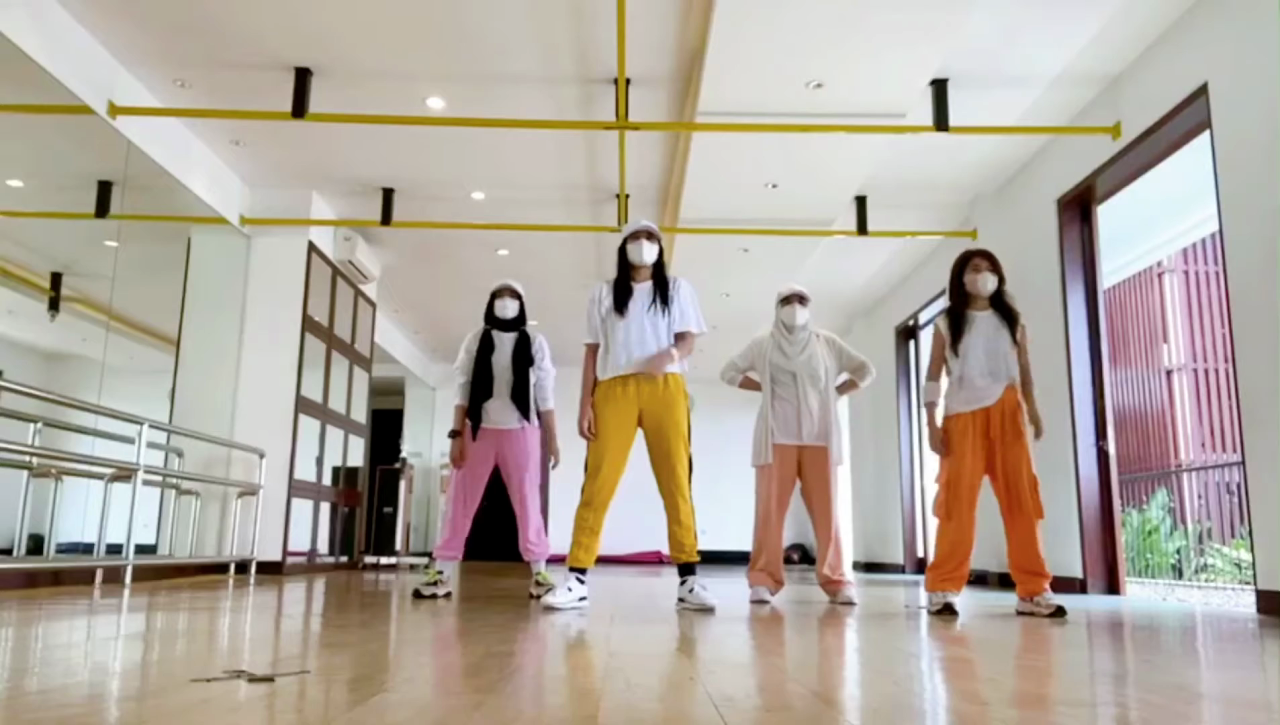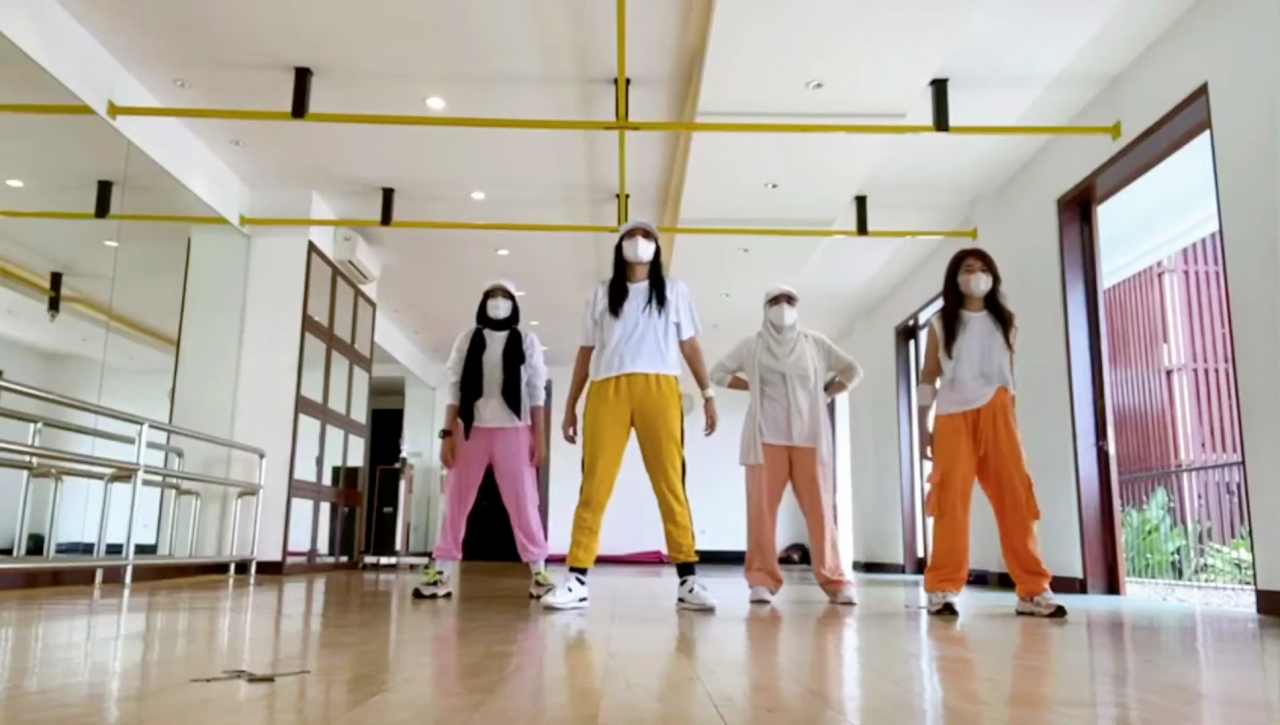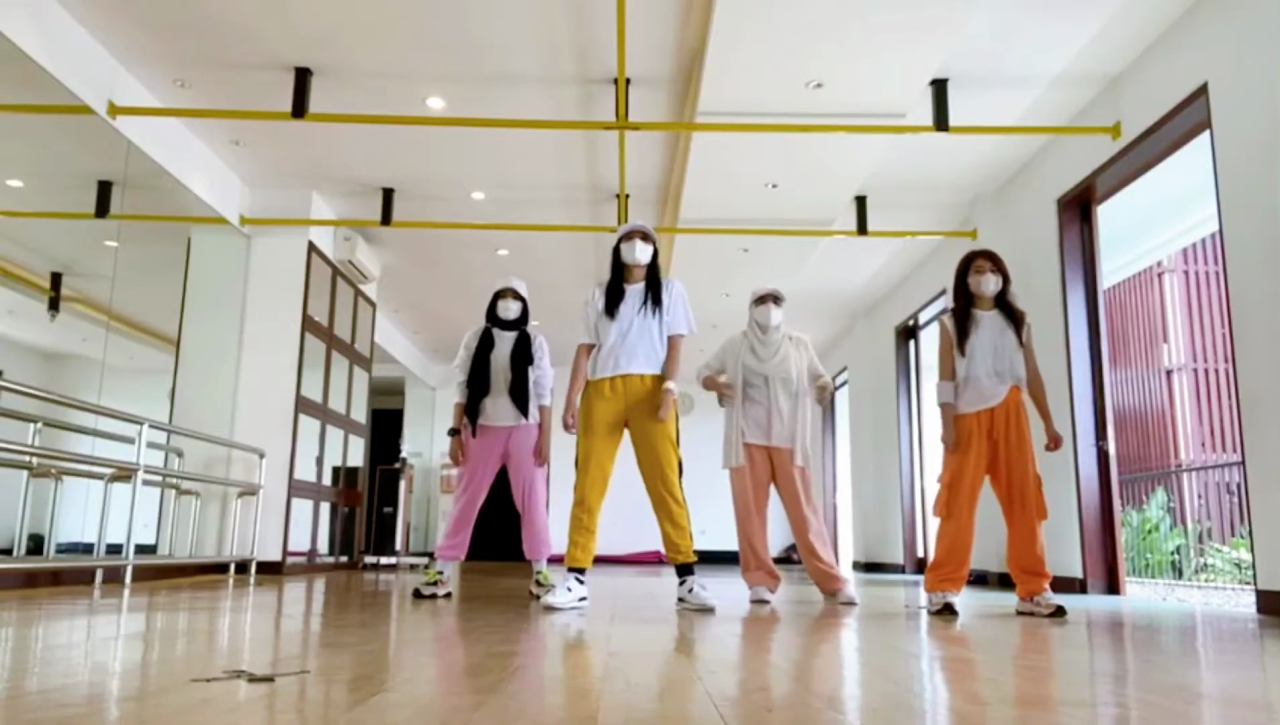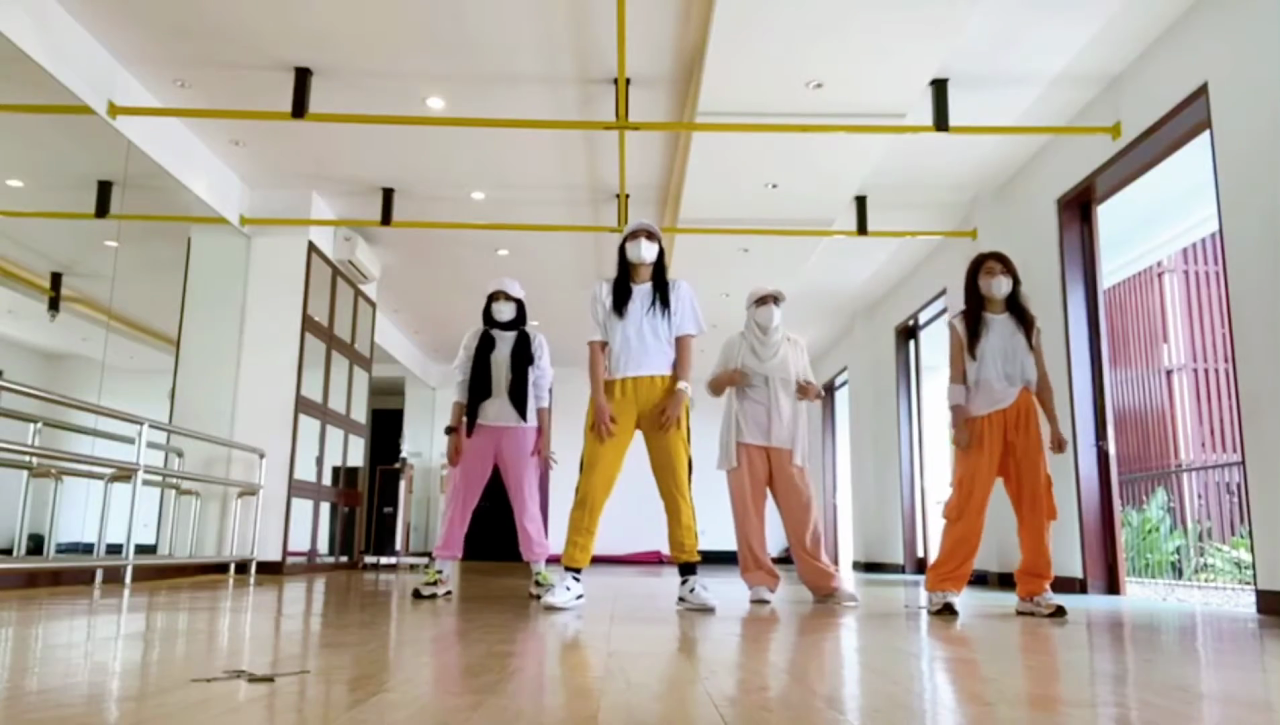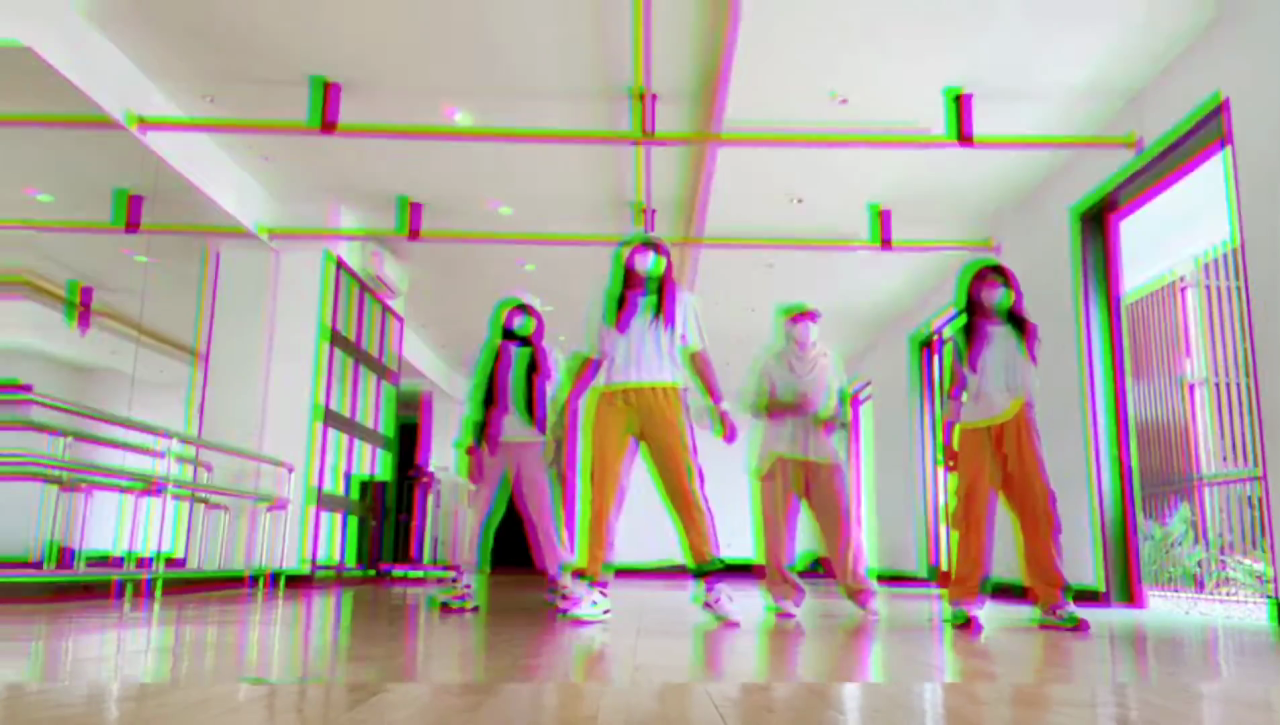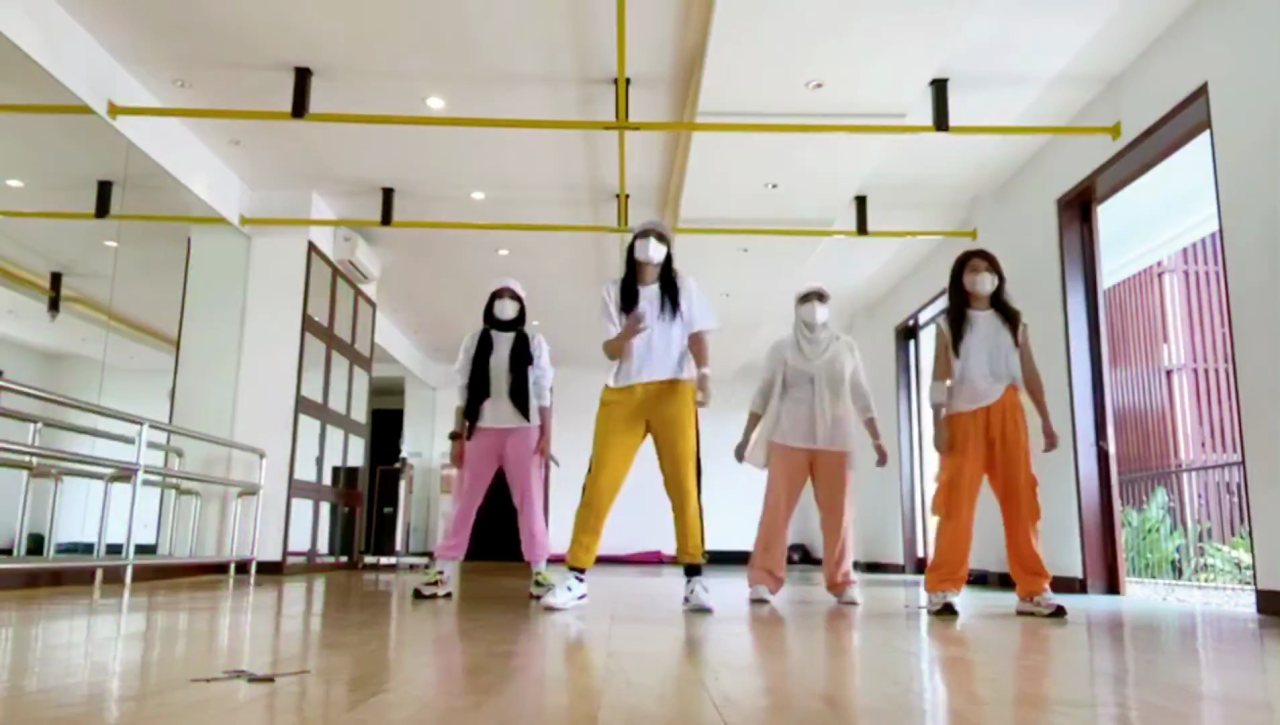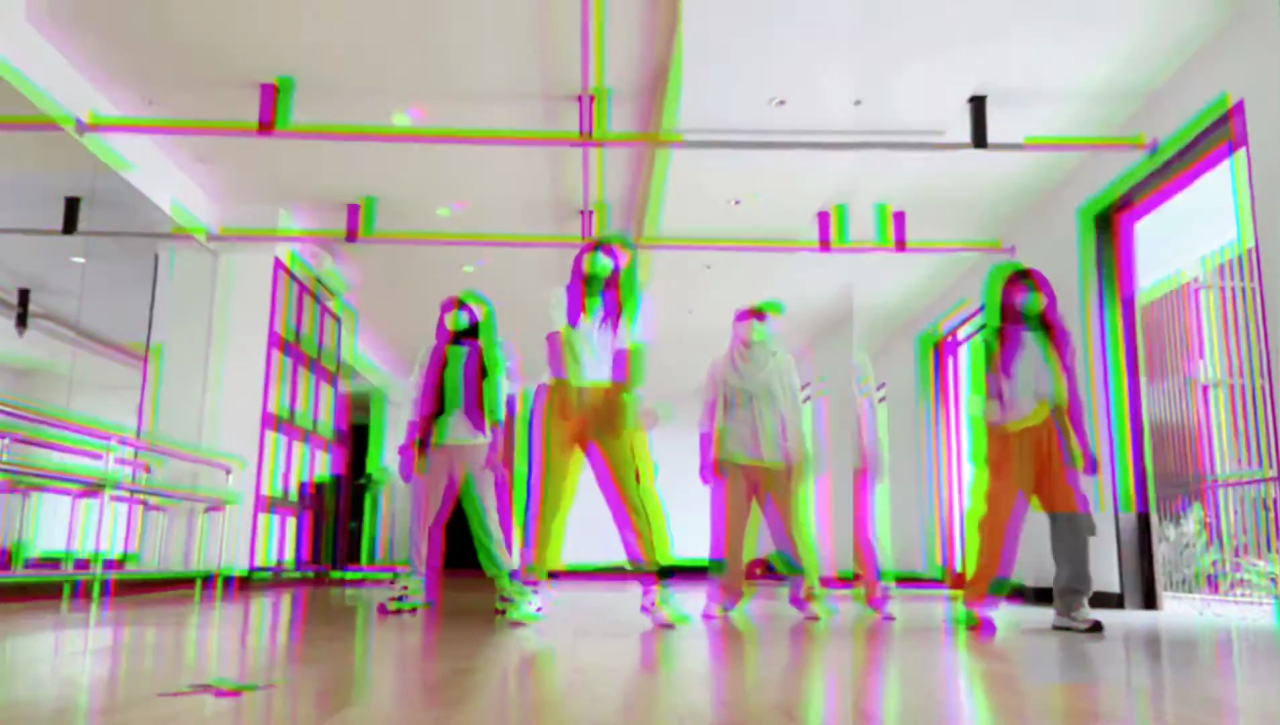
dt=0.5s
person 1, frame 1
left shoulder: (677, 289)
right shoulder: (605, 293)
left elbow: (687, 340)
right elbow: (592, 351)
left wrist: (665, 356)
right wrist: (585, 403)
left hip: (665, 389)
right hip: (614, 392)
left knee: (676, 482)
right knee: (598, 482)
left ankle: (688, 580)
right ankle: (577, 579)
person 1, frame 2
left shoulder: (674, 290)
right shoulder: (601, 294)
left elbow: (689, 345)
right elbow: (586, 351)
left wrist: (708, 394)
right wrist: (570, 405)
left hip: (659, 389)
right hip: (607, 391)
left knee: (670, 482)
right knee: (595, 483)
left ankle: (687, 580)
right ankle: (576, 580)
person 1, frame 3
left shoulder: (670, 290)
right shoulder: (600, 295)
left elbow: (675, 343)
right elbow: (586, 349)
left wrist: (669, 388)
right wrist: (571, 399)
left hip: (651, 390)
right hip: (602, 392)
left knee: (666, 481)
right knee: (589, 483)
left ankle: (687, 579)
right ankle: (576, 579)
person 1, frame 4
left shoulder: (677, 290)
right shoulder: (605, 292)
left elbow: (685, 344)
right elbow: (597, 348)
left wrist: (681, 391)
right wrist: (598, 399)
left hip: (663, 390)
right hip: (614, 392)
left knee: (676, 482)
right knee: (593, 482)
left ankle: (689, 579)
right ankle: (572, 578)
person 1, frame 5
left shoulder: (680, 302)
right shoulder: (612, 304)
left elbow: (698, 356)
right elbow: (592, 360)
left wrist: (721, 407)
left hip: (663, 399)
right hip: (613, 402)
left knee: (686, 489)
right knee: (604, 494)
left ankle: (713, 586)
right ankle: (598, 592)
person 1, frame 6
left shoulder: (684, 288)
right shoulder: (614, 292)
left elbow: (699, 336)
right elbow: (611, 349)
left wrist: (702, 373)
right wrist: (632, 328)
left hip: (673, 393)
right hip: (622, 395)
left knee: (684, 485)
right knee: (600, 485)
left ankle: (694, 580)
right ankle: (576, 579)
person 1, frame 7
left shoulder: (627, 302)
right shoulder: (562, 297)
left elbow: (631, 353)
right elbow: (558, 341)
left wrist: (630, 400)
right wrist: (573, 387)
left hip: (611, 400)
right hip: (564, 397)
left knee: (630, 492)
right knee: (552, 492)
left ankle: (655, 591)
right ankle: (536, 586)
person 2, frame 1
left shoulder: (1012, 321)
right shoulder: (947, 323)
left elbow: (1026, 374)
right elbow: (933, 377)
left wrist: (1032, 408)
right wrist: (932, 422)
left hip: (1007, 414)
right hip: (963, 416)
left knee: (1022, 498)
right knee: (958, 500)
left ankle: (1033, 590)
right ankle: (943, 588)
person 2, frame 2
left shoulder: (1004, 323)
right shoulder: (941, 324)
left elbow: (1009, 376)
right elbow: (928, 378)
left wrist: (1006, 417)
right wrist: (924, 427)
left hip: (998, 414)
right hip: (954, 418)
left knee: (1015, 498)
right knee: (951, 501)
left ankle: (1032, 590)
right ankle: (942, 589)
person 2, frame 3
left shoulder: (1017, 322)
right shoulder: (952, 323)
left elbow: (1031, 375)
right elbow: (946, 378)
left wrist: (1048, 422)
right wrist: (948, 422)
left hip: (1011, 414)
right hip: (968, 416)
left knee: (1024, 499)
right knee: (959, 501)
left ankle: (1033, 590)
right ankle: (942, 588)
person 2, frame 4
left shoulder: (1027, 325)
right shoulder: (962, 325)
left elbow: (1040, 378)
right elbow: (957, 379)
left wrist: (1053, 425)
right wrist: (960, 423)
left hip: (1022, 416)
right hip: (979, 419)
left knee: (1034, 502)
right knee: (969, 502)
left ankle: (1034, 590)
right ankle: (943, 587)
person 2, frame 5
left shoulder: (1027, 334)
right shoulder: (965, 337)
left elbow: (1032, 388)
right elbow: (954, 392)
left wrist: (1034, 437)
right wrist: (947, 440)
left hip: (1019, 428)
right hip: (977, 431)
left knee: (1038, 511)
right knee: (974, 514)
left ankle: (1053, 601)
right ankle: (965, 601)
person 2, frame 6
left shoulder: (1013, 321)
right shoulder: (948, 323)
left elbow: (1029, 372)
right elbow: (940, 377)
left wrist: (1046, 419)
right wrist: (939, 422)
left hip: (1007, 413)
right hip: (965, 415)
left knee: (1020, 498)
right knee: (957, 500)
left ankle: (1032, 590)
right ankle: (942, 588)
person 2, frame 7
left shoulder: (1059, 340)
right shoulder: (997, 340)
left elbow: (1071, 395)
right elbow: (990, 394)
left wrist: (1084, 445)
right wrist: (991, 439)
left hip: (1053, 435)
right hip: (1012, 436)
left knee: (1072, 518)
right knee: (998, 517)
left ankle: (1070, 605)
right ankle: (977, 602)
person 3, frame 1
left shoulder: (535, 342)
right shoulder: (476, 340)
left elbow: (544, 393)
right elbow: (463, 389)
left wrist: (552, 437)
right wrist: (456, 434)
left hip: (521, 430)
right hip: (479, 429)
left knee: (527, 501)
right knee: (460, 499)
left ankle: (538, 572)
right ankle: (442, 572)
person 3, frame 2
left shoulder: (526, 341)
right shoulder: (468, 339)
left elbow: (536, 390)
right elbow: (455, 388)
left wrist: (539, 434)
right wrist: (447, 433)
left hip: (513, 429)
right hip: (471, 429)
left knee: (523, 500)
right knee: (457, 500)
left ankle: (538, 572)
right ankle: (441, 572)
person 3, frame 3
left shoulder: (535, 342)
right shoulder: (476, 338)
left elbow: (543, 392)
right elbow: (463, 387)
left wrist: (545, 434)
right wrist: (455, 431)
left hip: (524, 428)
right hip: (482, 428)
left knee: (532, 500)
right knee: (467, 498)
left ankle: (540, 572)
right ankle: (442, 572)
person 3, frame 4
left shoulder: (534, 342)
right shoulder: (475, 339)
left elbow: (542, 392)
right elbow: (462, 387)
left wrist: (544, 436)
right wrist: (453, 430)
left hip: (519, 429)
right hip: (477, 428)
left knee: (526, 500)
right knee: (460, 497)
left ankle: (539, 572)
right ankle: (441, 572)
person 3, frame 5
left shoulder: (546, 356)
right shoulder: (491, 353)
right elbow: (478, 403)
right wrist: (472, 447)
left hip: (535, 444)
right hip: (497, 444)
left knee: (546, 514)
right knee: (482, 514)
left ankle: (563, 585)
right ankle: (467, 585)
person 3, frame 6
left shoulder: (534, 343)
right shoulder: (476, 341)
left elbow: (542, 393)
right elbow: (464, 390)
left wrist: (546, 434)
right wrist: (456, 434)
left hip: (522, 430)
right hip: (482, 429)
left knee: (530, 501)
right knee: (465, 500)
left ankle: (539, 572)
right ankle: (444, 572)
person 3, frame 7
left shoulder: (488, 355)
right shoulder: (434, 355)
left elbow: (498, 405)
right elbow: (420, 404)
left wrist: (498, 448)
right wrist: (410, 448)
left hip: (475, 445)
right hip: (437, 444)
left knee: (484, 516)
right knee: (423, 517)
left ankle: (507, 588)
right ankle: (414, 588)
person 4, frame 1
left shoulder: (826, 343)
right shoulder: (763, 345)
left elbow: (865, 370)
right elbow: (729, 372)
left wrist: (837, 393)
right wrist: (762, 387)
left hip: (818, 437)
right hip: (777, 437)
left knee: (825, 509)
right knee: (770, 508)
left ankle: (835, 581)
right ankle: (763, 580)
person 4, frame 2
left shoulder: (815, 343)
right shoulder: (751, 345)
left elbow: (853, 371)
right elbow: (718, 372)
left wrist: (826, 395)
right wrist: (752, 386)
left hip: (808, 437)
right hip: (766, 438)
left knee: (819, 509)
right knee: (762, 509)
left ankle: (835, 581)
right ankle: (762, 580)
person 4, frame 3
left shoulder: (798, 344)
right shoulder: (736, 344)
left elbow: (818, 377)
right elbow: (705, 372)
left wrist: (824, 387)
right wrist: (717, 386)
left hip: (789, 440)
right hip: (747, 438)
left knee: (803, 509)
right knee: (750, 510)
left ankle: (832, 581)
right ankle: (760, 580)
person 4, frame 4
left shoulder: (795, 346)
right shoulder: (735, 344)
left elbow: (808, 387)
right elbow: (713, 389)
left wrist: (815, 391)
right wrist: (724, 379)
left hip: (786, 441)
right hip: (745, 439)
left knee: (801, 508)
right knee: (749, 510)
left ankle: (824, 582)
right ankle: (760, 580)
person 4, frame 5
left shoulder: (830, 362)
right shoulder: (773, 362)
left elbow: (844, 405)
right elbow: (757, 406)
left wrist: (834, 417)
right wrist: (788, 405)
left hip: (824, 454)
right hip: (782, 454)
left knee: (841, 521)
right knee: (778, 524)
left ankle: (861, 592)
right ankle: (784, 593)
person 4, frame 6
left shoulder: (845, 347)
right shoulder: (782, 349)
left elbow: (860, 396)
right elbow: (765, 395)
left wrist: (876, 440)
right wrist: (747, 436)
left hip: (834, 440)
right hip: (788, 439)
left knee: (836, 512)
right knee: (776, 509)
left ankle: (840, 581)
right ankle: (763, 580)
person 4, frame 7
left shoulder: (784, 363)
right shoulder: (722, 367)
left elbow: (795, 412)
right elbow: (709, 415)
left wrist: (801, 455)
right wrist: (707, 456)
left hip: (775, 458)
right hip: (733, 457)
left knee: (790, 527)
right knee: (728, 528)
left ankle: (807, 595)
right ankle: (722, 596)
